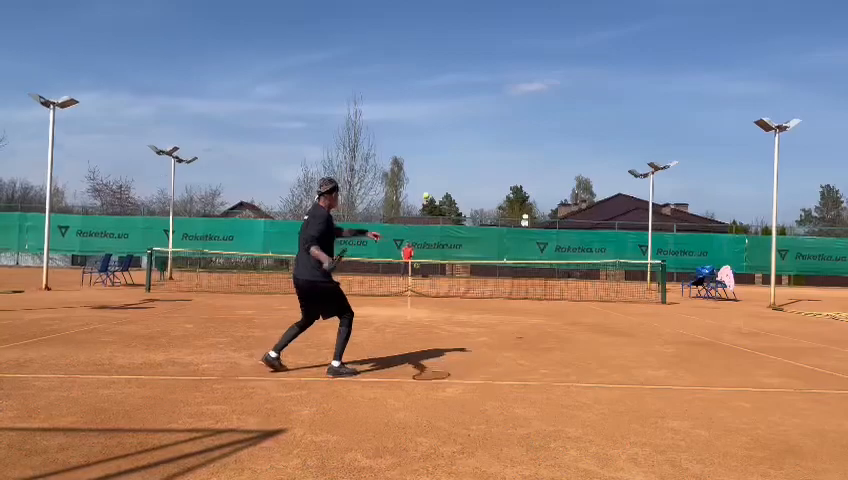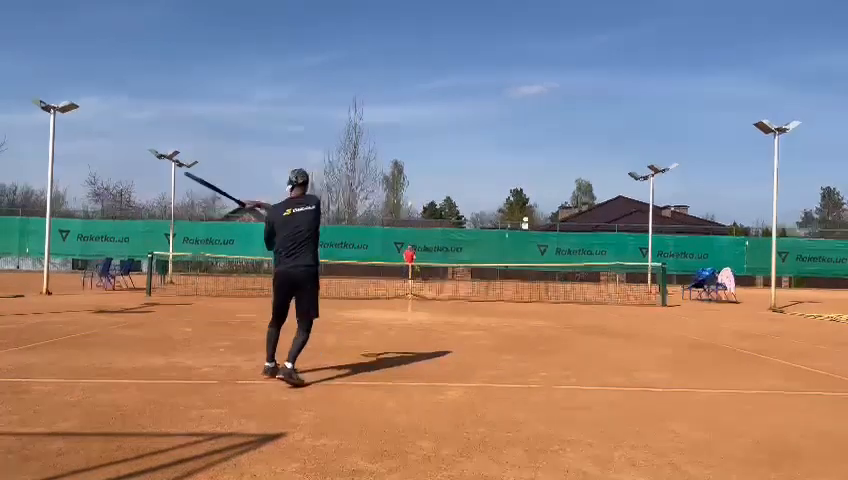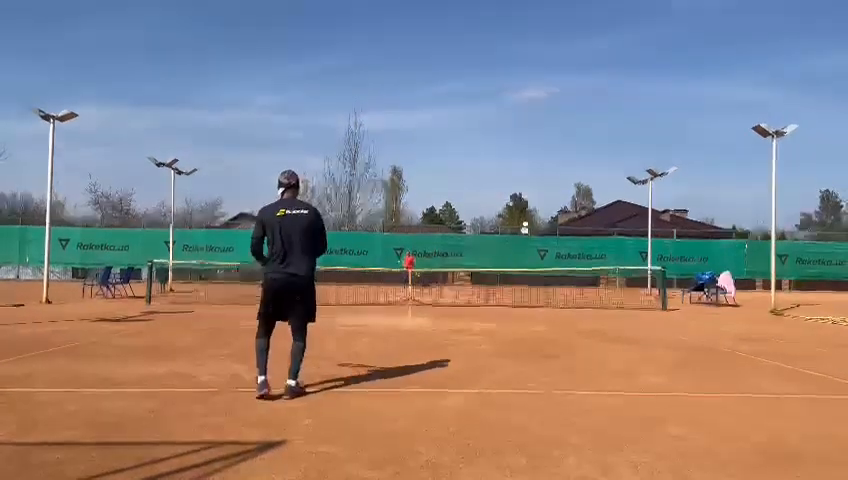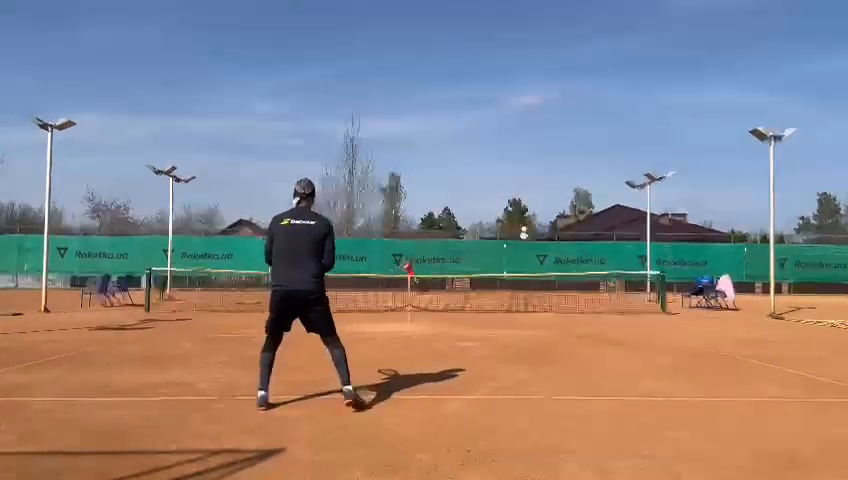
dt=0.5s
person 1, frame 1
left shoulder: (317, 212)
right shoulder: (321, 215)
left elbow: (336, 231)
right elbow: (308, 244)
left wrist: (365, 233)
right wrist: (324, 257)
left hip: (301, 277)
right hip: (316, 279)
left knee: (307, 320)
right knee: (346, 316)
left ankle: (273, 355)
right ankle: (336, 365)
person 1, frame 2
left shoulder: (274, 212)
right shoulder: (315, 203)
left elbow: (269, 243)
left hip: (283, 272)
right hip: (307, 272)
left knee: (277, 319)
right knee: (305, 325)
left ankle: (270, 365)
right ankle: (288, 366)
person 1, frame 3
left shoulder: (266, 212)
right shoulder: (312, 212)
left elbow: (255, 248)
right elbow: (322, 247)
left hip: (275, 278)
right hip: (303, 279)
left knee: (264, 330)
right knee: (299, 333)
left ankle: (262, 381)
right ankle: (292, 383)
person 1, frame 4
left shoulder: (277, 221)
right shoulder: (324, 224)
left elbow: (269, 257)
right elbow: (329, 262)
left hip: (282, 291)
right hip: (312, 291)
left knee: (271, 342)
right knee: (332, 341)
left ankle: (262, 394)
right ankle: (348, 390)
